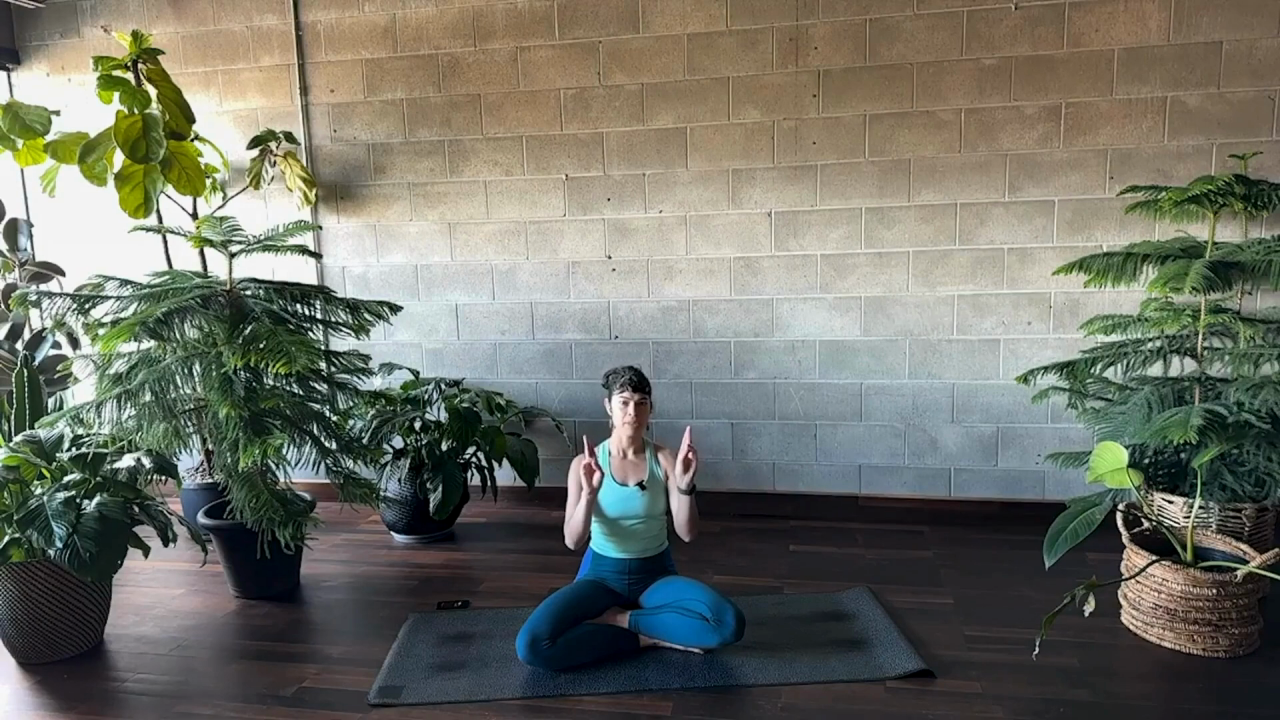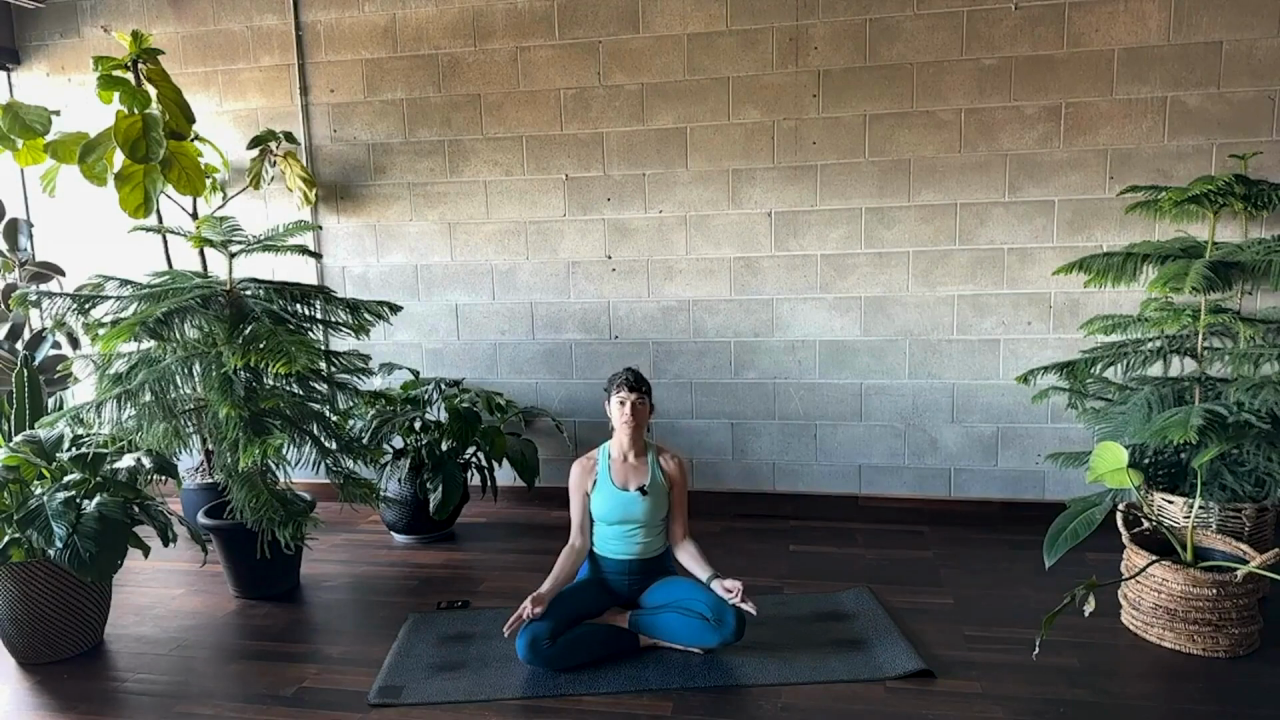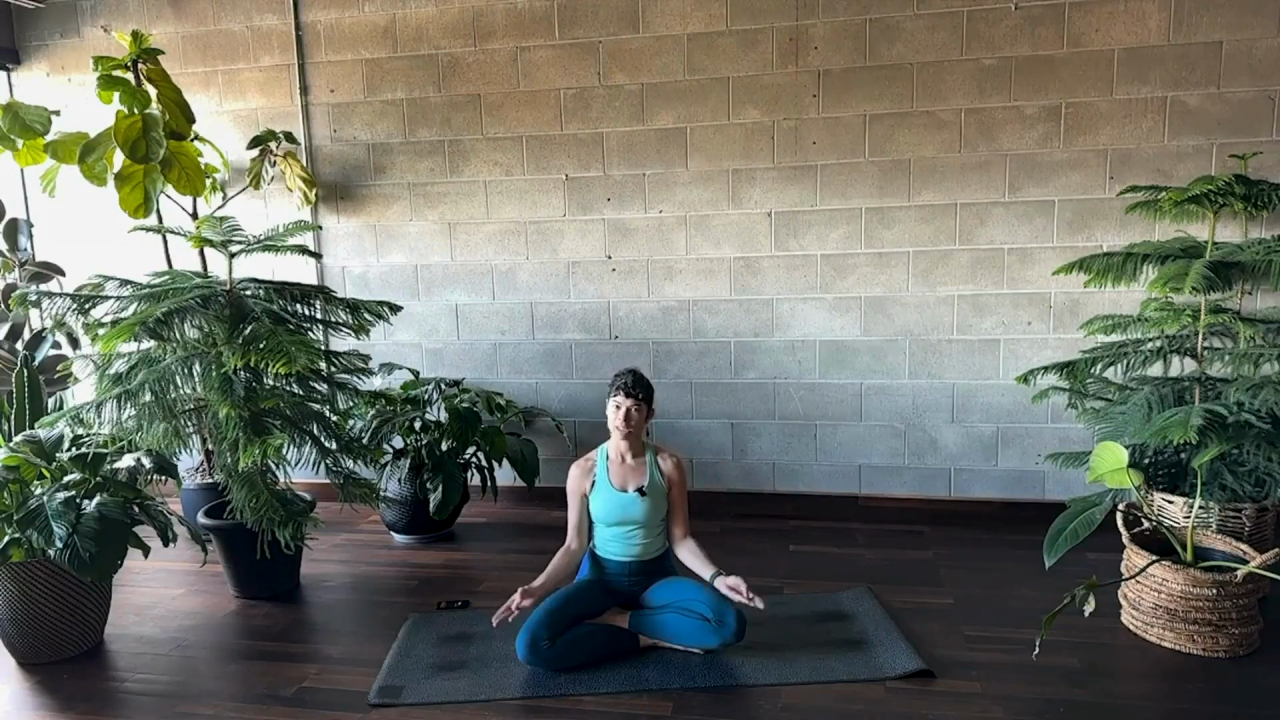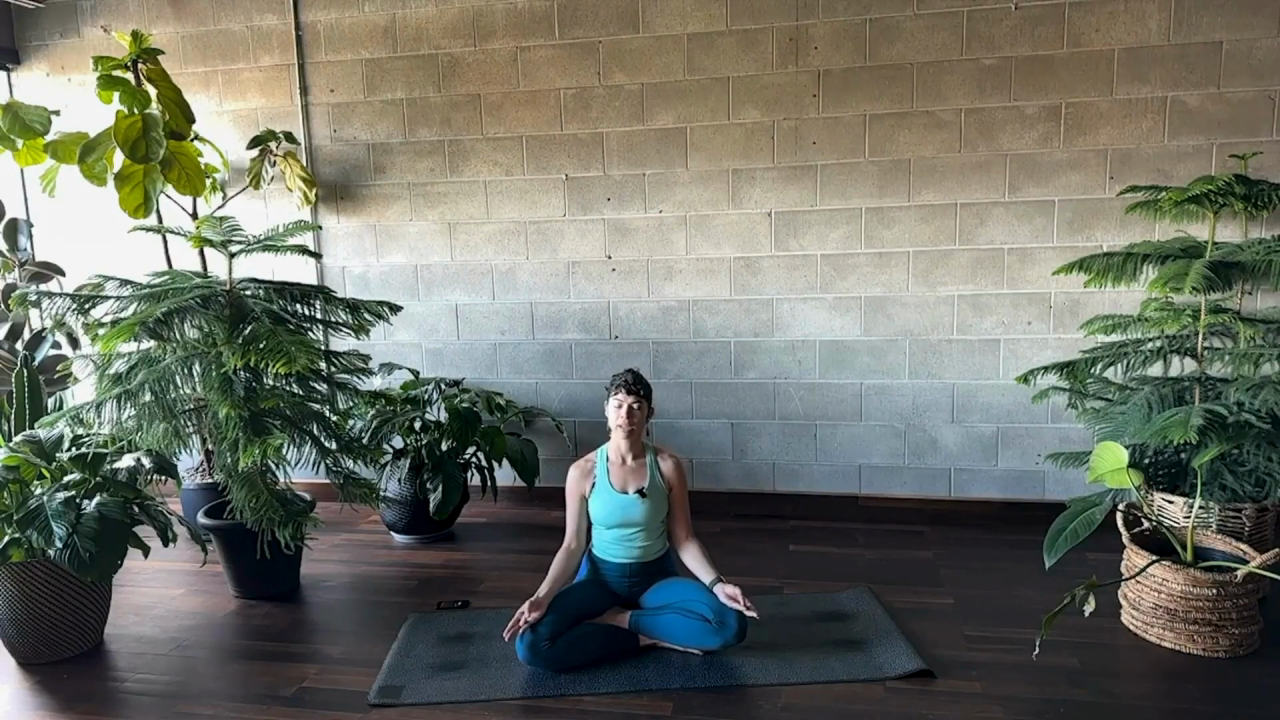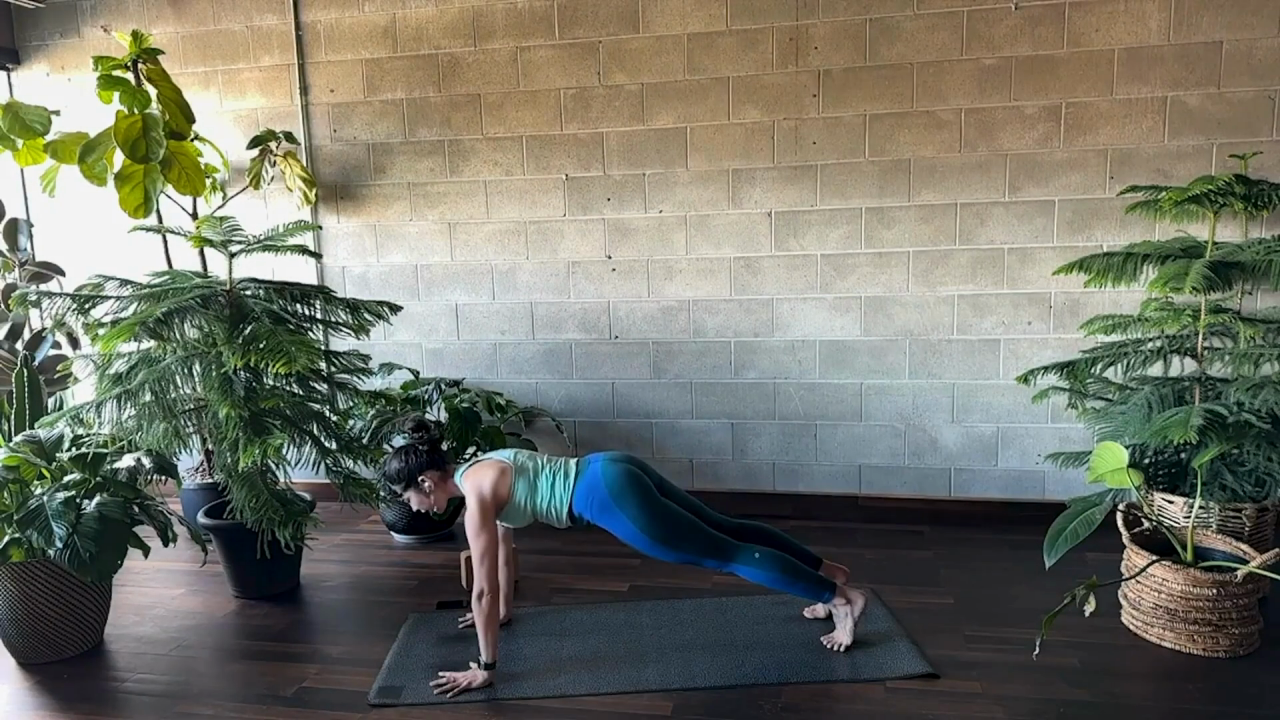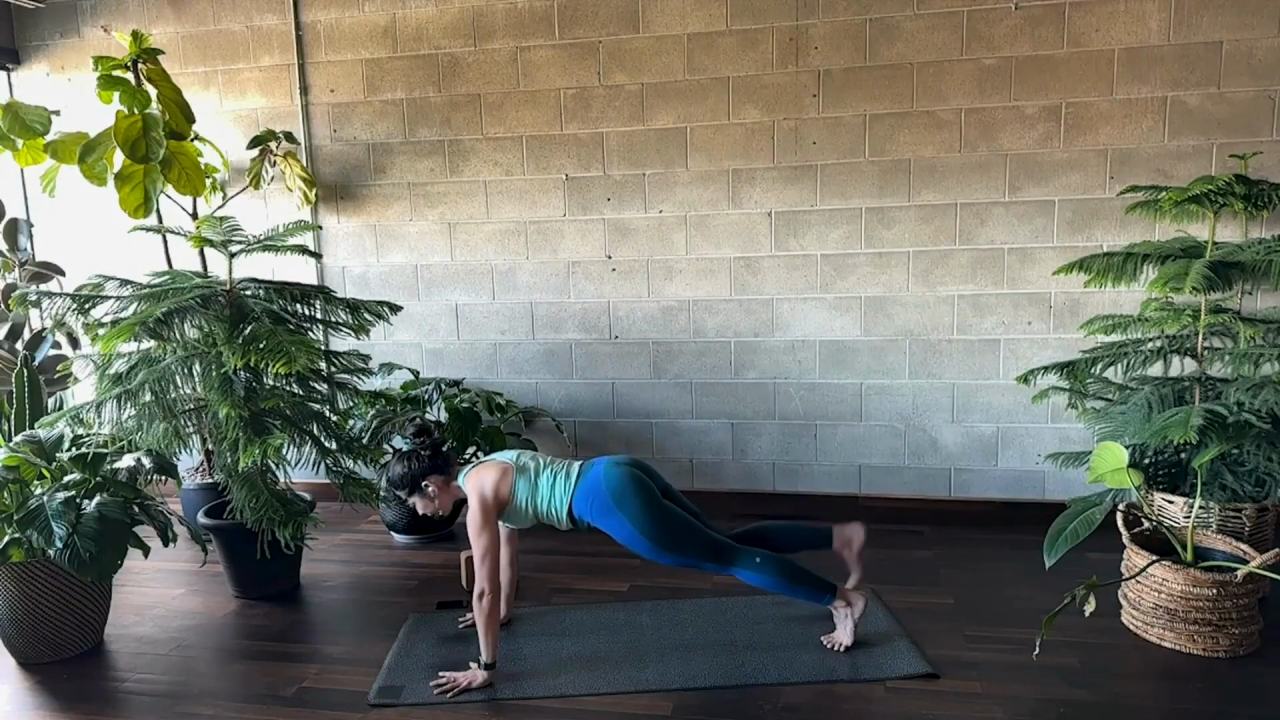
dt=0.7s
person 1, frame 1
left shoulder: (666, 459)
right shoulder: (585, 463)
left elbow: (687, 533)
right elbow: (573, 540)
left wrist: (685, 484)
right wrist: (589, 493)
left hip: (655, 574)
right hip: (601, 574)
left knee: (728, 623)
right knee: (532, 646)
left ankle: (617, 619)
right ankle: (648, 636)
person 1, frame 2
left shoulder: (670, 465)
right shoulder: (585, 468)
left elbow: (679, 539)
right elbow: (578, 543)
left wrist: (713, 580)
right wrist: (545, 593)
left hip: (655, 576)
right hip: (601, 577)
left knee: (729, 623)
right knee: (532, 646)
left ankle: (617, 621)
right ankle: (647, 636)
person 1, frame 3
left shoulder: (668, 465)
right shoulder: (584, 470)
left elbow: (680, 539)
right elbow: (574, 546)
left wrist: (717, 577)
right wrist: (536, 589)
left hip: (656, 577)
right hip: (601, 577)
left knee: (728, 624)
right knee: (532, 647)
left ankle: (620, 621)
right ankle: (649, 637)
person 1, frame 4
left shoulder: (668, 467)
right shoulder: (582, 472)
left elbow: (683, 540)
right elbow: (573, 545)
left wrist: (716, 584)
right wrist: (542, 597)
left hip: (656, 577)
right hip: (600, 578)
left knee: (729, 625)
right knee: (531, 645)
left ankle: (619, 620)
right ankle: (649, 636)
person 1, frame 5
left shoulder: (476, 491)
right shoulder: (482, 471)
left elbow: (483, 587)
right elbow: (504, 546)
left wrist: (486, 666)
right wrist: (503, 609)
left hip: (631, 531)
right hip: (604, 497)
left knee: (727, 552)
left ankle: (837, 596)
right ankle: (826, 571)
person 1, frame 6
left shoulder: (478, 495)
right shoulder: (488, 472)
left elbow: (483, 588)
right elbow: (509, 541)
left wrist: (485, 668)
right wrist: (503, 610)
left hip: (612, 497)
right hip: (618, 476)
left knee: (726, 557)
right knee: (721, 544)
left ankle: (843, 601)
right ankle: (841, 538)
